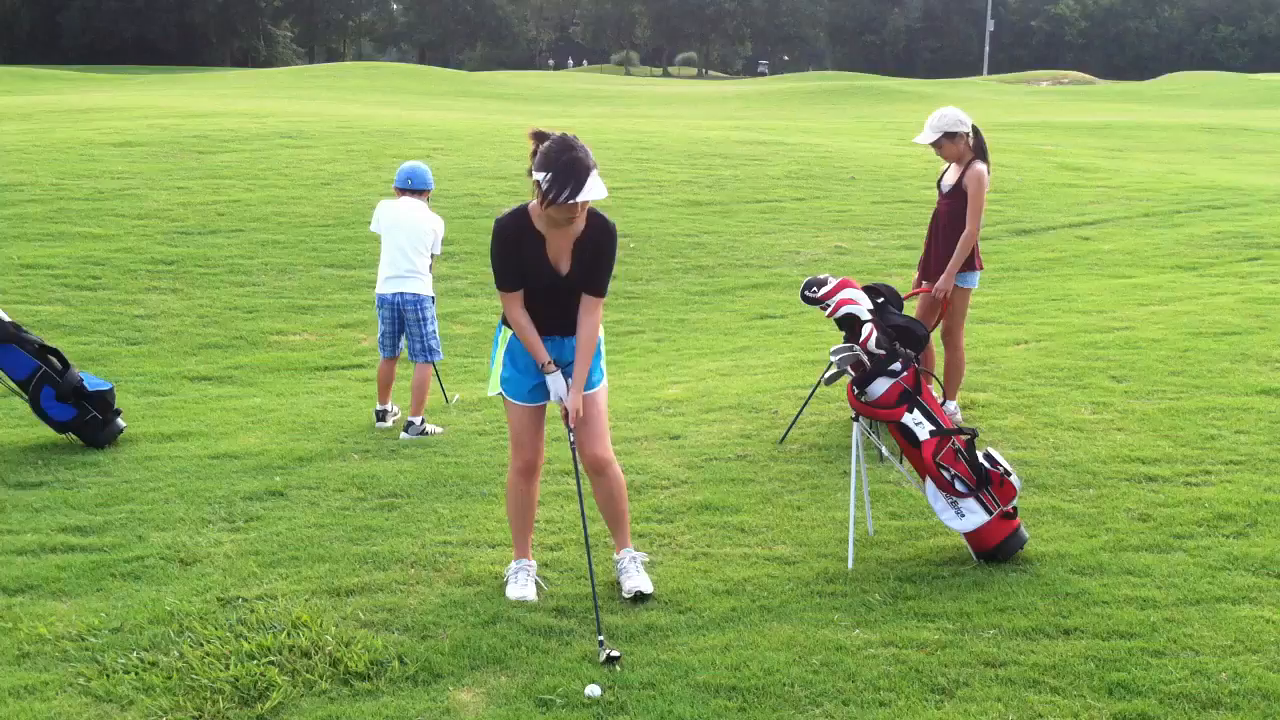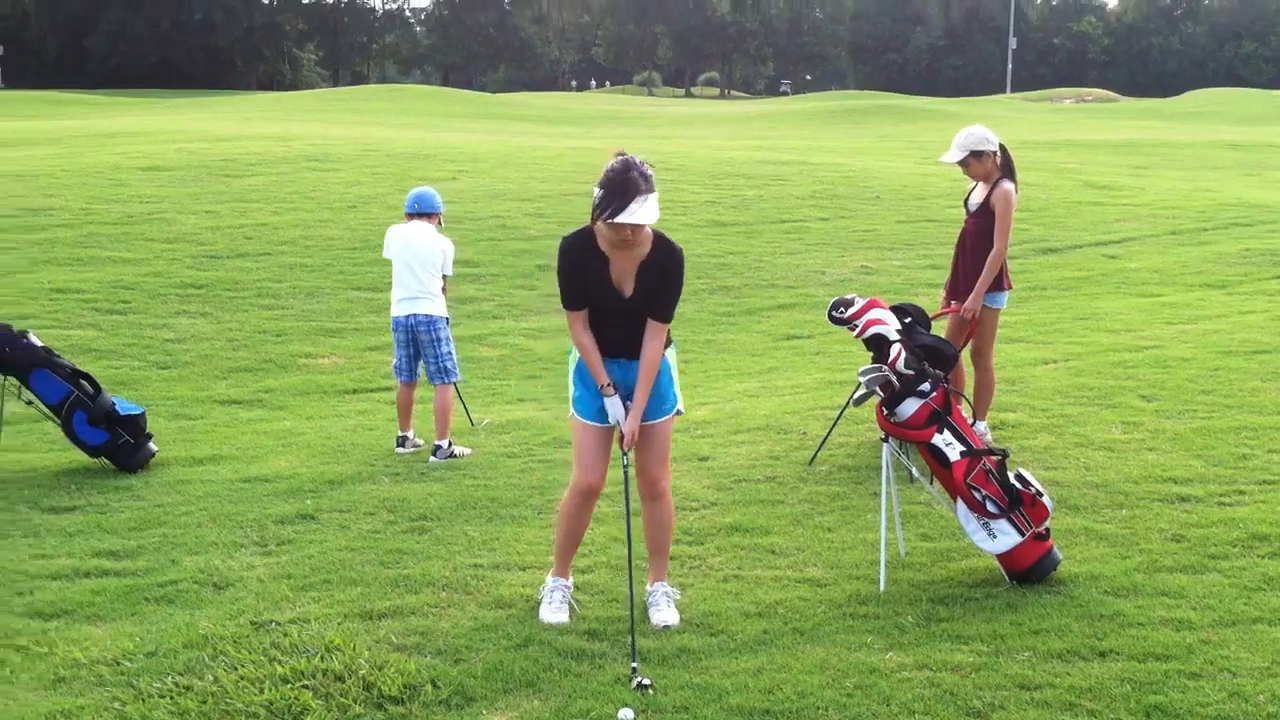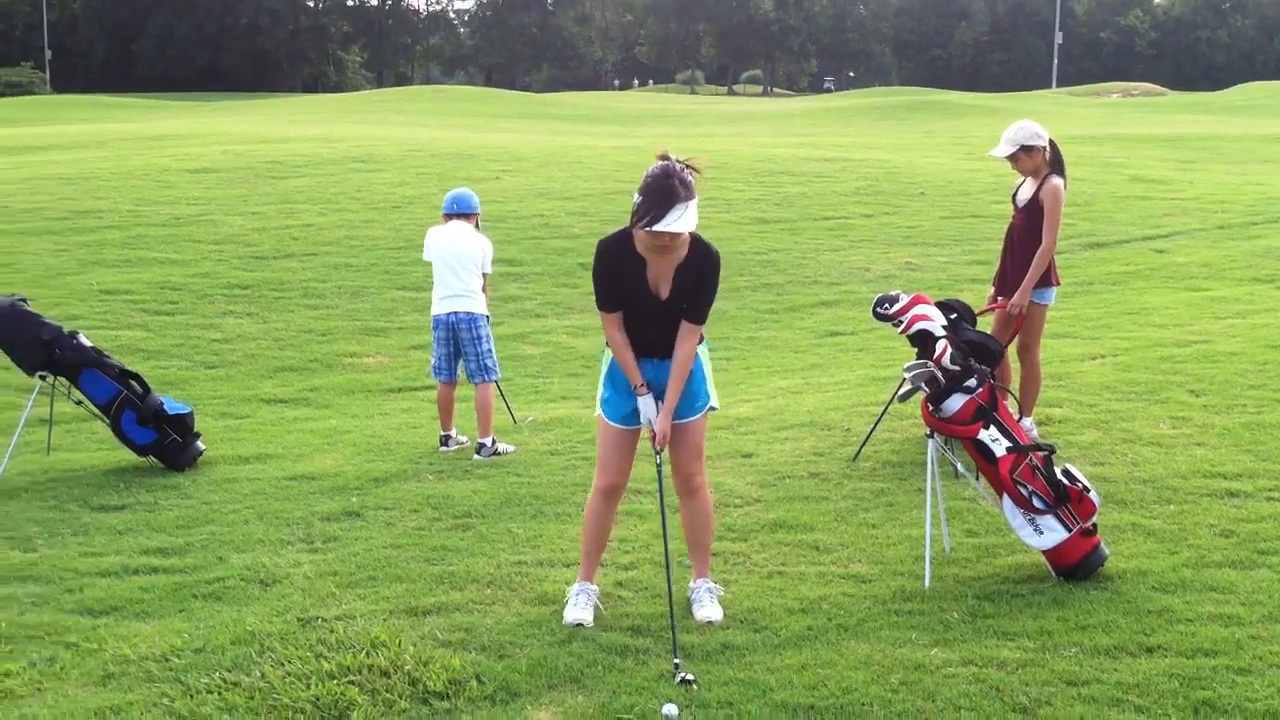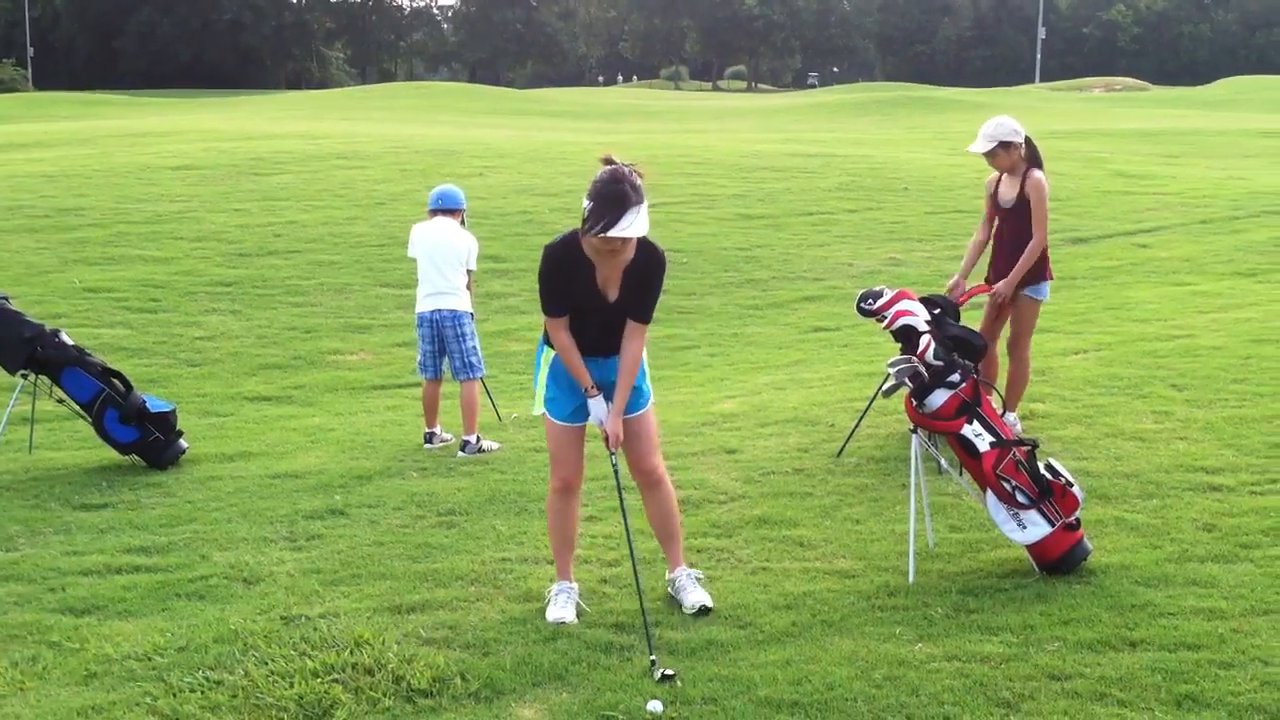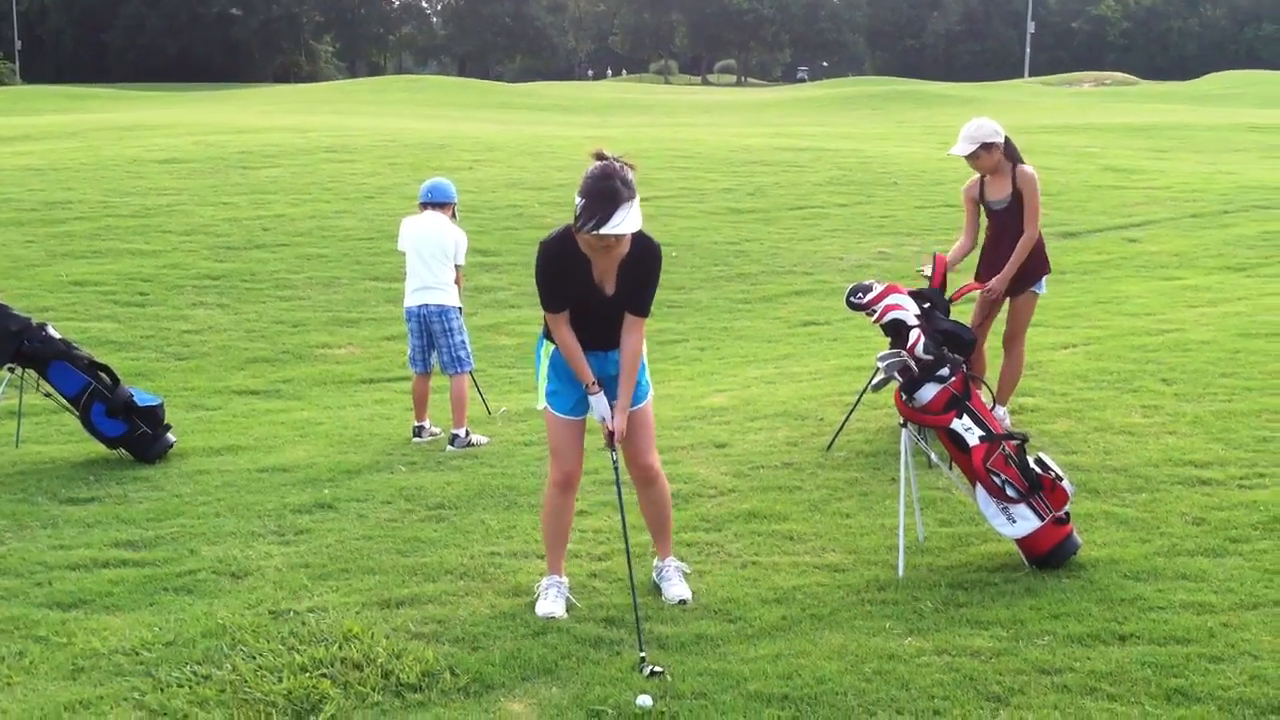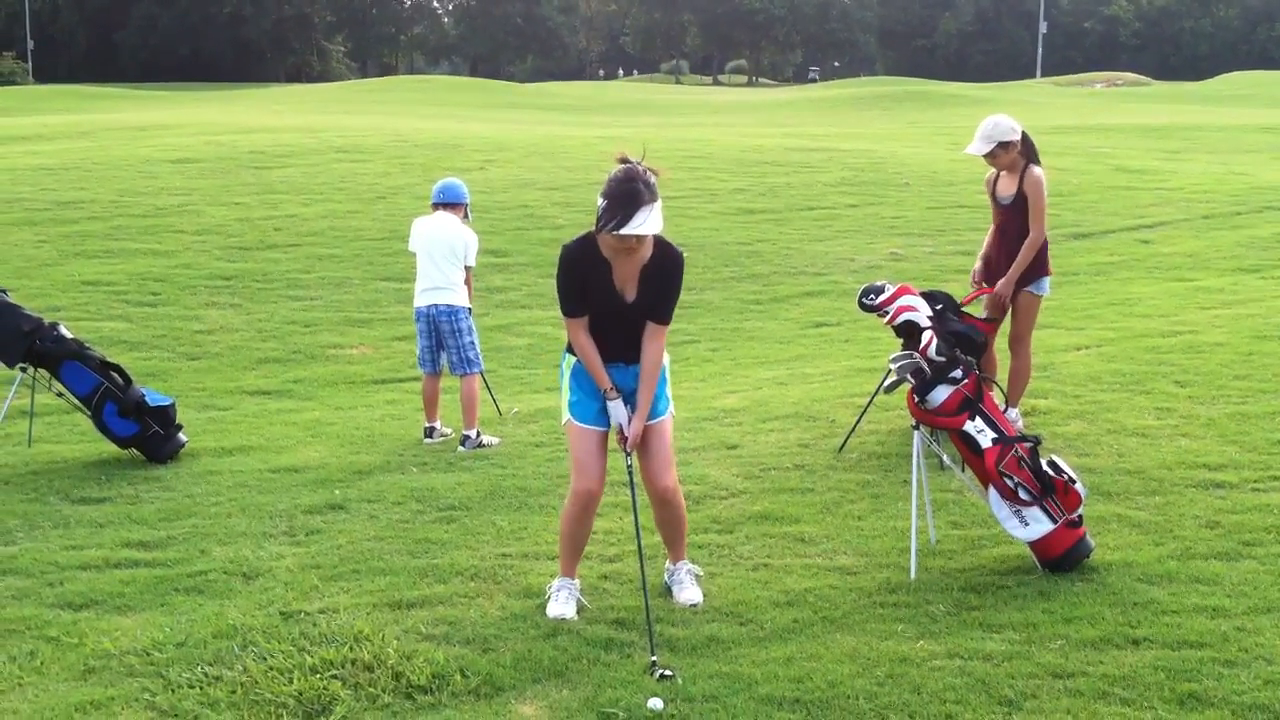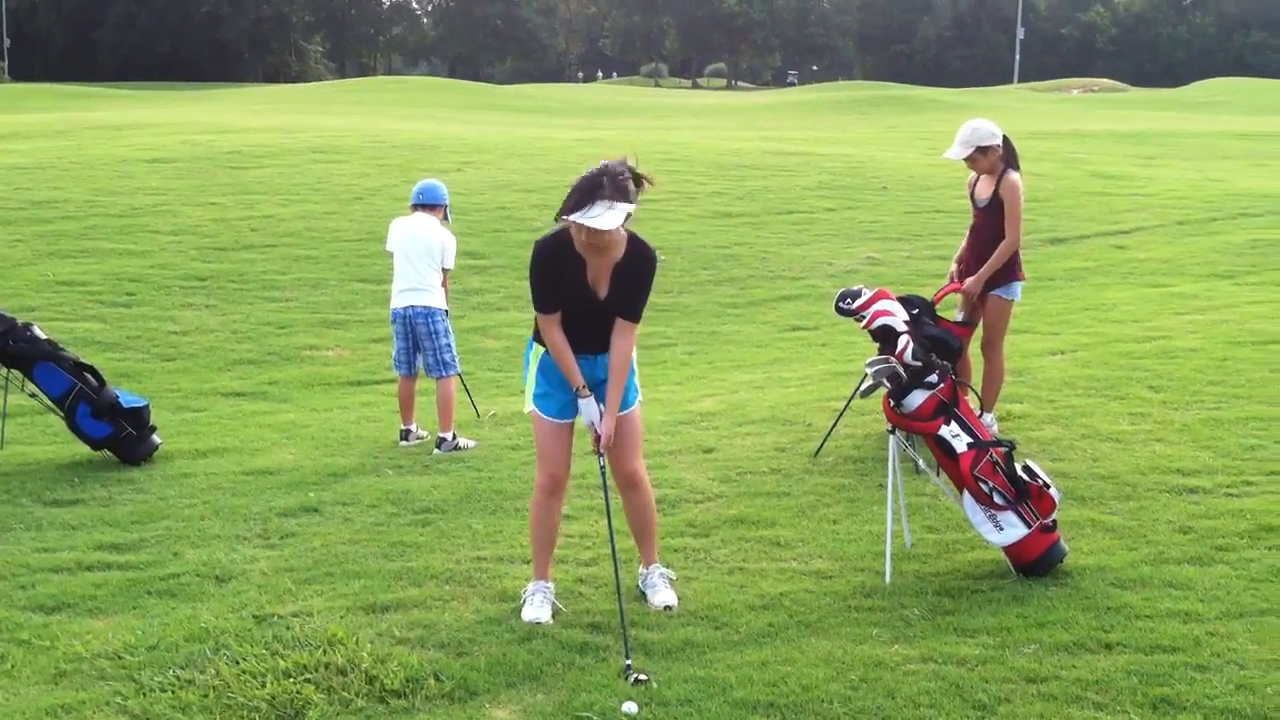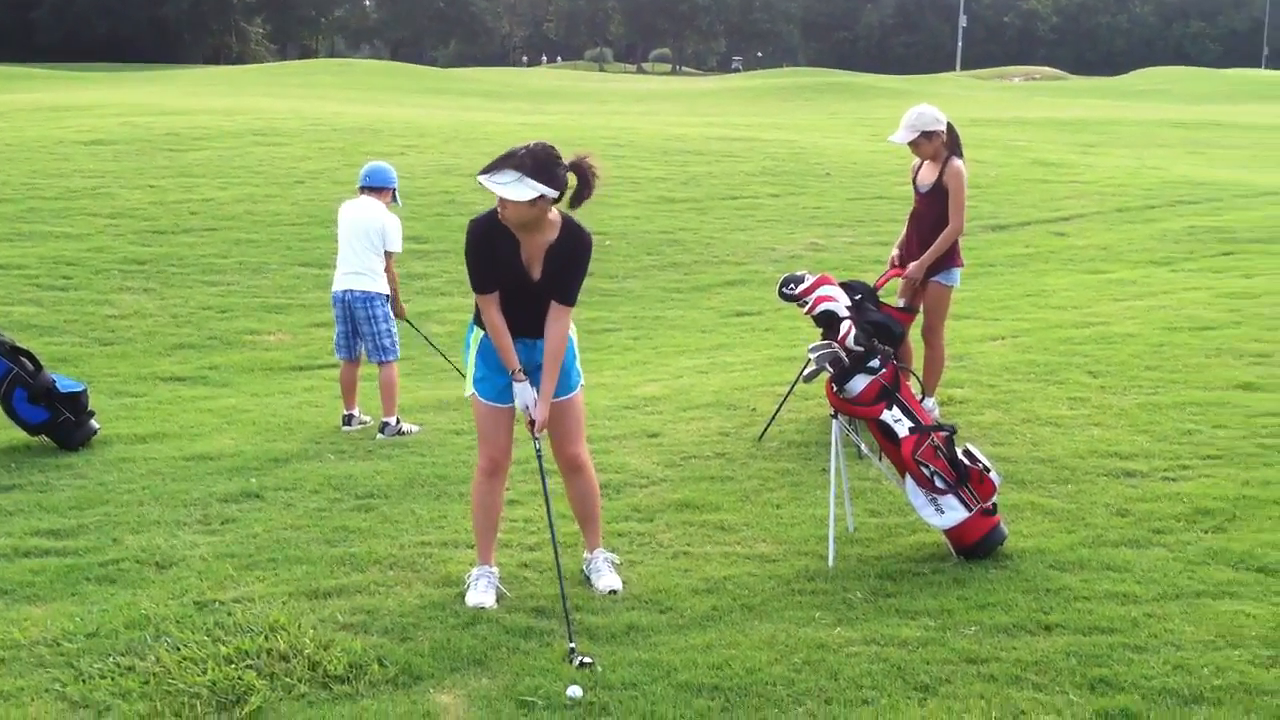
dt=0.4s
person 1, frame 1
left shoulder: (601, 231)
right shoulder: (510, 229)
left elbow: (590, 309)
right elbow: (513, 306)
left wrist: (577, 385)
right wrist: (548, 369)
left hip: (579, 346)
right hip: (525, 349)
left knee: (599, 457)
right knee: (526, 461)
left ankle: (626, 554)
right ankle: (522, 563)
person 1, frame 2
left shoulder: (668, 256)
right shoulder: (575, 249)
left elbow: (655, 335)
right elbow: (578, 325)
left wrist: (636, 411)
right wrist: (607, 391)
left hip: (650, 371)
right hip: (595, 369)
left knee: (655, 484)
right knee: (587, 483)
left ankle: (659, 586)
right ankle: (558, 580)
person 1, frame 3
left shoulder: (705, 259)
right shoulder: (612, 251)
left elbow: (687, 335)
right elbow: (612, 328)
left wrist: (668, 409)
right wrist: (641, 392)
left hip: (683, 369)
right hip: (626, 368)
left knee: (692, 479)
right knee: (610, 482)
left ankle: (702, 583)
right ankle: (584, 585)
person 1, frame 4
left shoulder: (650, 259)
right shoulder: (559, 256)
left elbow: (634, 336)
right elbow: (558, 330)
left wrist: (617, 411)
right wrist: (591, 395)
left hip: (622, 366)
right hip: (567, 368)
left knee: (651, 471)
right knee: (565, 480)
left ankle: (680, 572)
right ankle: (563, 585)
person 1, frame 5
left shoulder: (646, 252)
right shoulder: (555, 250)
left elbow: (633, 330)
right elbow: (559, 325)
left wrist: (622, 406)
right wrist: (592, 390)
left hip: (622, 358)
right hip: (567, 361)
left knee: (646, 466)
right knee: (565, 473)
left ankle: (666, 563)
right ankle: (554, 579)
person 1, frame 6
left shoulder: (669, 260)
right shoulder: (577, 256)
left elbow: (654, 339)
right elbow: (578, 333)
left wrist: (641, 413)
right wrist: (611, 397)
left hip: (645, 372)
right hip: (590, 373)
left knee: (664, 486)
right knee: (586, 488)
left ankle: (679, 568)
right ankle: (565, 581)
person 1, frame 7
left shoulder: (640, 257)
right shoulder: (550, 250)
left elbow: (623, 334)
right elbow: (551, 327)
left wrist: (611, 412)
right wrist: (582, 394)
left hip: (610, 363)
right hip: (556, 364)
left knee: (631, 472)
right knee: (552, 477)
left ankle: (652, 570)
right ankle: (540, 584)
person 1, frame 8
left shoulder: (576, 240)
right shoulder: (484, 231)
left elbow: (558, 317)
right elbow: (489, 309)
left wrist: (545, 396)
right wrist: (517, 377)
left hip: (551, 346)
right hip: (495, 347)
left knee: (574, 456)
right knee: (492, 461)
left ankle: (597, 555)
right ankle: (484, 570)
person 2, frame 1
left shoulder: (976, 172)
right shoulder: (950, 168)
left elbow: (972, 229)
left wrist: (950, 274)
right wrist: (923, 266)
left hip: (960, 265)
right hip: (937, 260)
left knee: (950, 335)
left ankle: (949, 406)
person 2, frame 2
left shoulder: (1003, 191)
right shoulder: (977, 187)
left elbow: (999, 248)
left wrist: (978, 294)
right wrist: (951, 286)
left hip: (989, 285)
right hip: (965, 280)
left knee: (980, 355)
left ankle: (980, 426)
person 2, frame 3
left shoulder: (1052, 186)
right shoulder: (1024, 183)
left elbow: (1048, 244)
left wrist: (1025, 290)
right wrist: (998, 283)
left hip: (1036, 280)
right hip: (1012, 276)
left knee: (1027, 351)
left ankle: (1026, 422)
person 2, frame 4
left shoulder: (1035, 181)
right shoulder: (994, 182)
left elbow: (1040, 238)
right elbow: (982, 234)
left wrist: (1013, 280)
right wrist: (961, 275)
left hip: (1031, 275)
right hip: (1001, 269)
left knee: (1017, 346)
right knee: (985, 340)
left ankle: (1010, 416)
person 2, frame 5
left shoulder: (1025, 176)
right shoulder: (973, 188)
left elbow: (1031, 232)
right elbow: (969, 237)
left wrist: (1006, 275)
right wrist: (944, 263)
left hip: (1026, 268)
right hip: (991, 265)
left knee: (1013, 340)
right knee: (974, 336)
left ankle: (1000, 409)
person 2, frame 6
left shoulder: (1033, 177)
right shoulder: (992, 179)
left elbow: (1037, 234)
left wrist: (1011, 277)
right wrist: (981, 260)
left hip: (1029, 271)
right hip: (998, 266)
left knee: (1018, 342)
left ankle: (1012, 412)
person 2, frame 7
left shoulder: (1010, 182)
right shoulder: (974, 181)
left elbow: (1012, 239)
left wrist: (981, 277)
right wrist: (957, 262)
left hip: (1001, 275)
right hip: (973, 271)
left knee: (991, 347)
left ankle: (986, 416)
person 2, frame 8
left shoulder: (953, 169)
right shoulder: (917, 167)
left elbow: (956, 226)
left wrist: (924, 262)
right wrist: (899, 248)
left hip: (940, 262)
right hip: (914, 258)
left knee: (931, 332)
left ankle: (928, 401)
person 3, frame 1
left shoulder: (384, 209)
right shoulder: (434, 221)
right elbow: (431, 262)
left hip: (386, 291)
right hip: (417, 292)
left knee: (388, 354)
right knee: (424, 359)
left ankle: (384, 410)
right ankle: (414, 423)
person 3, frame 2
left shoulder: (394, 233)
right shoulder: (443, 243)
right elbow: (443, 285)
left hip: (401, 315)
right hip: (431, 315)
left knee: (406, 380)
right knee: (444, 381)
left ankle: (405, 437)
right ankle: (442, 446)
person 3, frame 3
left shoulder: (433, 235)
right shoulder: (481, 242)
right elbow: (484, 284)
left hip: (441, 313)
right hip: (471, 312)
left knee: (446, 379)
right knee: (484, 379)
left ankle: (448, 435)
right ankle: (485, 443)
person 3, frame 4
left shoulder: (418, 231)
right shoulder: (466, 238)
right elbow: (469, 280)
left hip: (426, 310)
right hip: (455, 310)
left knee: (431, 377)
right knee: (469, 377)
left ankle: (432, 433)
right ankle: (470, 441)
person 3, frame 5
left shoulder: (408, 225)
right shoulder: (455, 233)
right elbow: (457, 276)
left hip: (414, 304)
right hip: (443, 304)
left knee: (421, 370)
right knee: (459, 370)
left ankle: (421, 426)
right ankle: (459, 434)
person 3, frame 6
left shoulder: (419, 226)
right shoulder: (466, 234)
right elbow: (467, 277)
right wrist: (467, 304)
left hip: (424, 305)
right hip: (453, 305)
left knee: (431, 371)
right knee: (469, 372)
left ankle: (432, 427)
right ankle: (471, 435)
person 3, frame 7
left shoulder: (397, 226)
right shoulder: (444, 236)
right elbow: (444, 280)
right wrist: (443, 309)
left hip: (400, 307)
right hip: (429, 308)
left knee: (407, 373)
right knee: (445, 374)
left ankle: (408, 430)
right ankle: (446, 438)
person 3, frame 8
left shoulder: (345, 209)
right shoulder: (388, 219)
right elbow: (387, 267)
right wrist: (397, 301)
left hip: (341, 290)
right hip: (370, 293)
left knee: (349, 358)
right knee: (387, 359)
left ankle: (351, 415)
right ankle: (390, 423)
